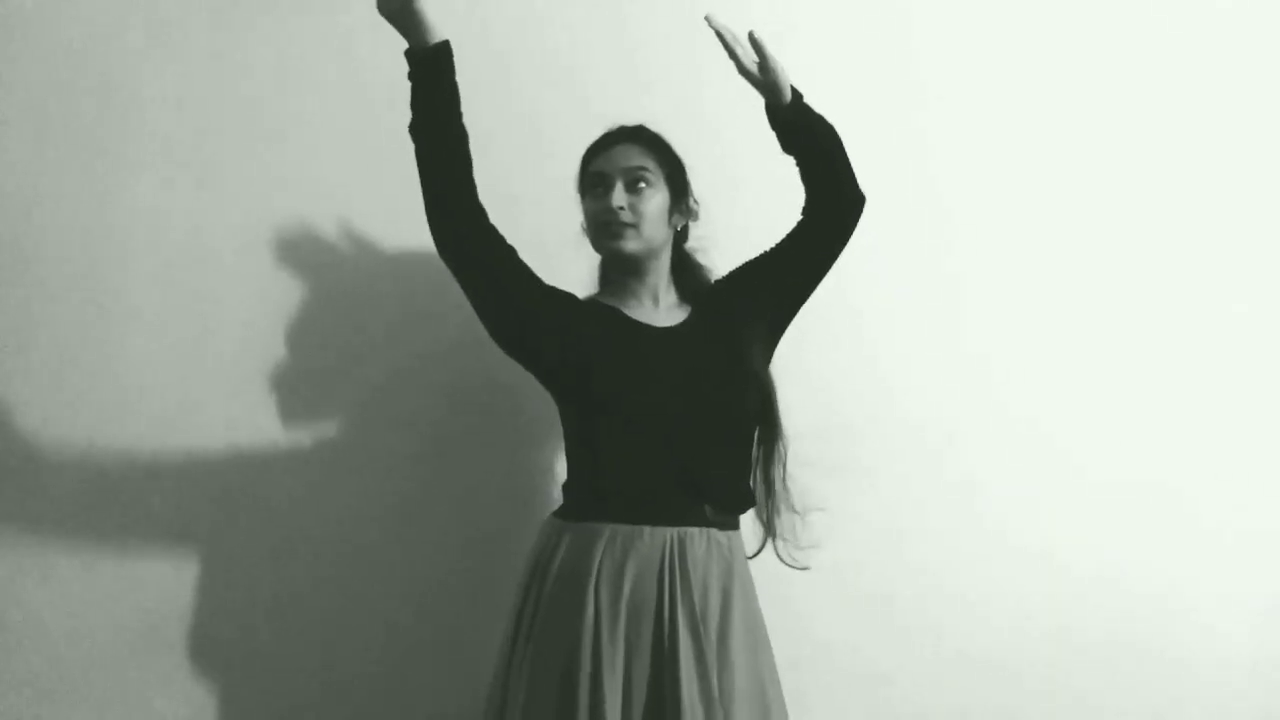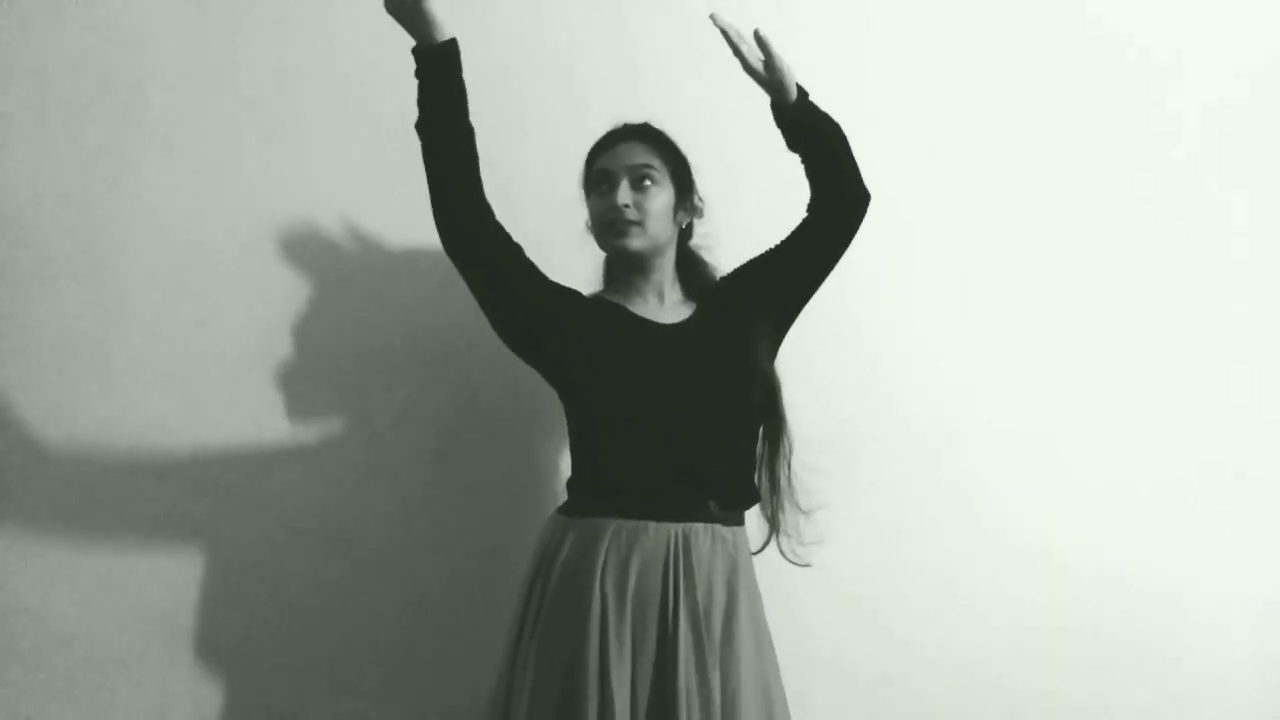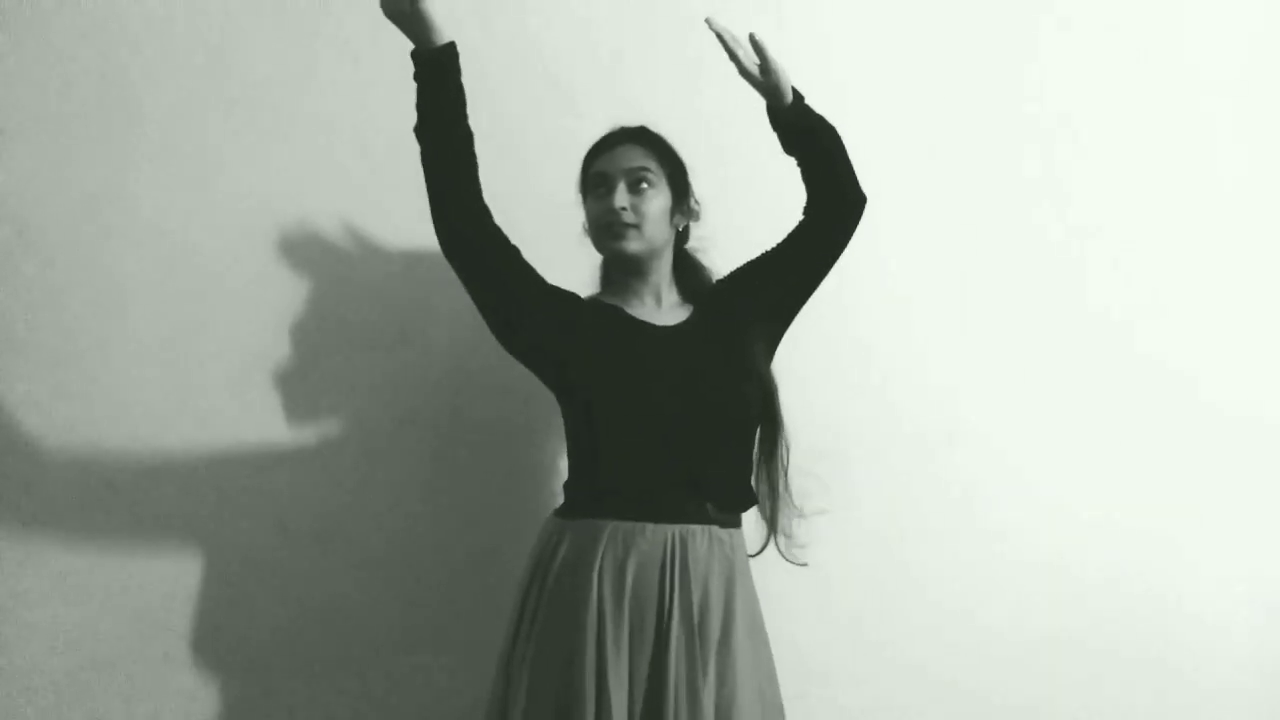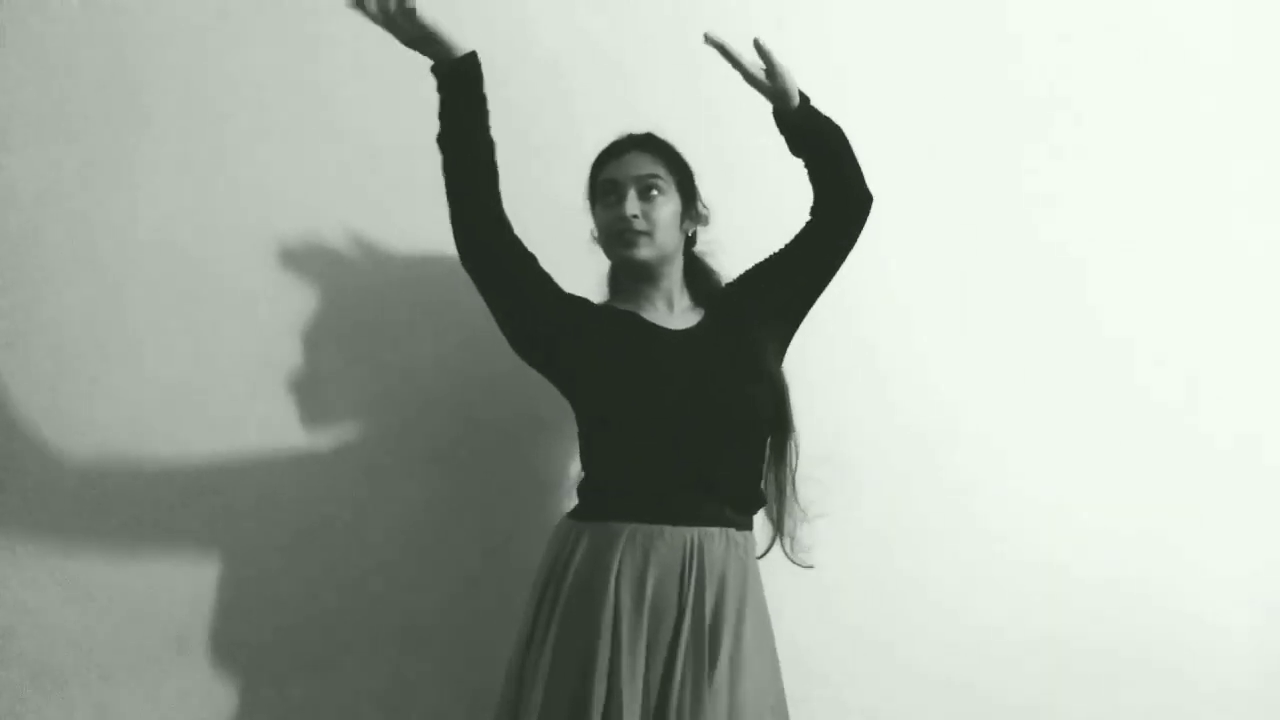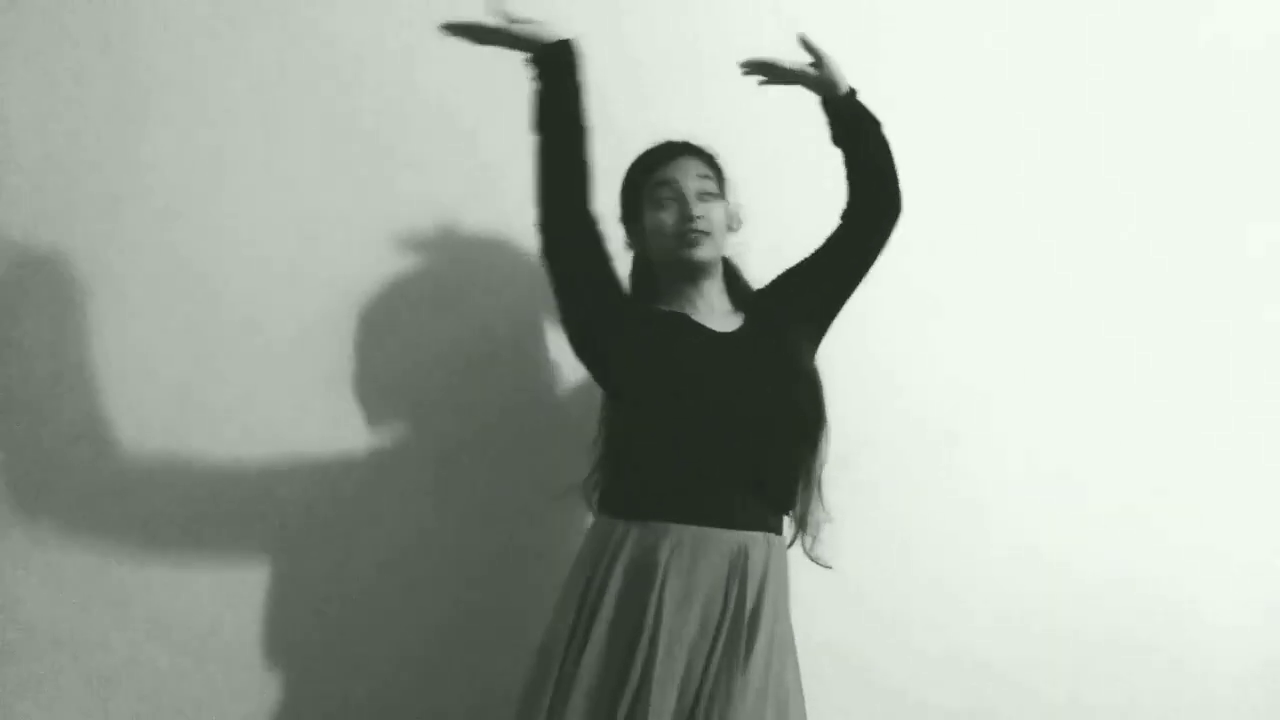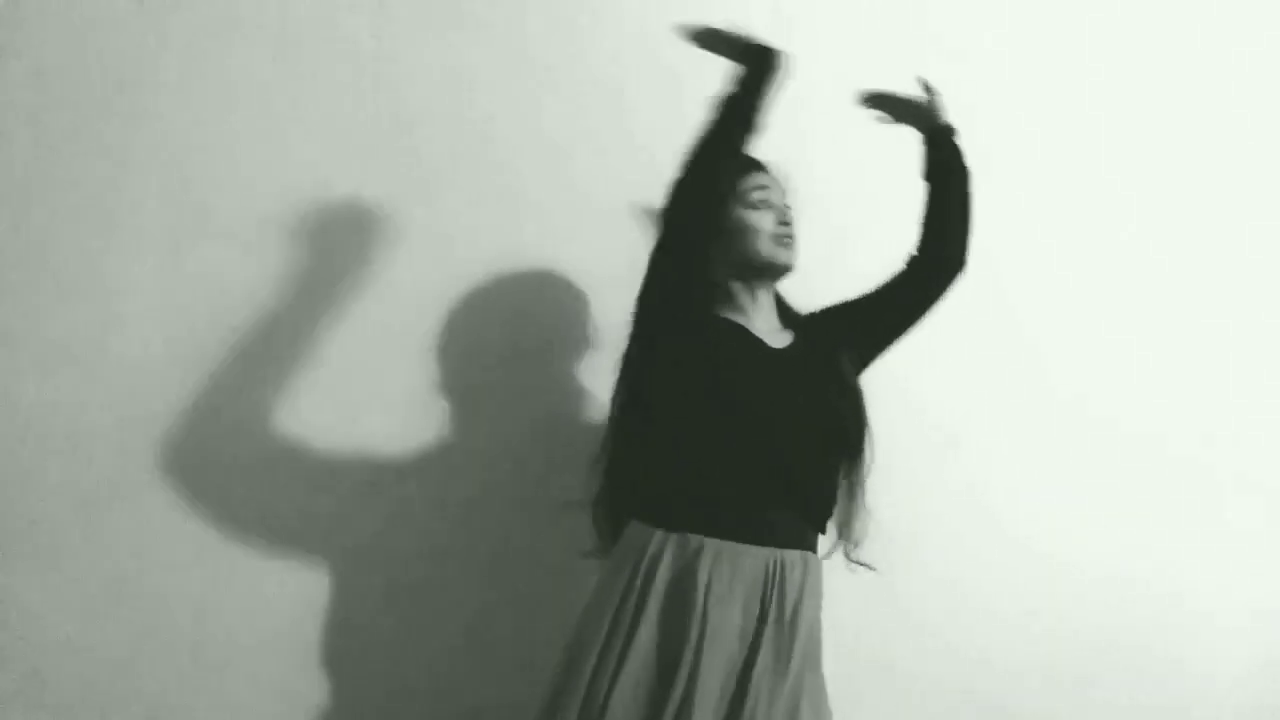
dt=0.2s
person 1, frame 1
left shoulder: (736, 314)
right shoulder: (563, 325)
left elbow: (839, 203)
right elbow: (458, 219)
left wrist: (782, 99)
left hip: (707, 585)
right hip: (590, 582)
person 1, frame 2
left shoulder: (741, 311)
right shoulder: (568, 321)
left elbow: (843, 201)
right elbow: (464, 217)
left wrist: (788, 98)
left hip: (710, 582)
right hip: (594, 578)
person 1, frame 3
left shoulder: (739, 313)
right shoulder: (566, 324)
left elbow: (840, 203)
right elbow: (463, 221)
left wrist: (784, 102)
right wrist: (435, 59)
left hip: (707, 585)
right hip: (591, 579)
person 1, frame 4
left shoulder: (750, 316)
right shoulder: (578, 330)
left elbow: (846, 203)
right elbow: (482, 230)
left wrist: (789, 103)
right wrist: (456, 70)
left hip: (716, 586)
right hip: (605, 580)
person 1, frame 5
left shoulder: (783, 319)
right shoulder: (626, 330)
left elbow: (877, 207)
right elbow: (565, 216)
left wrist: (839, 99)
right wrist: (555, 62)
left hip: (749, 589)
right hip: (643, 579)
person 1, frame 6
left shoulder: (829, 344)
right shoulder: (680, 326)
left elbow: (940, 258)
right elbow: (692, 196)
left wrist: (939, 139)
right wrist: (758, 69)
left hip: (782, 597)
right hip: (678, 586)
